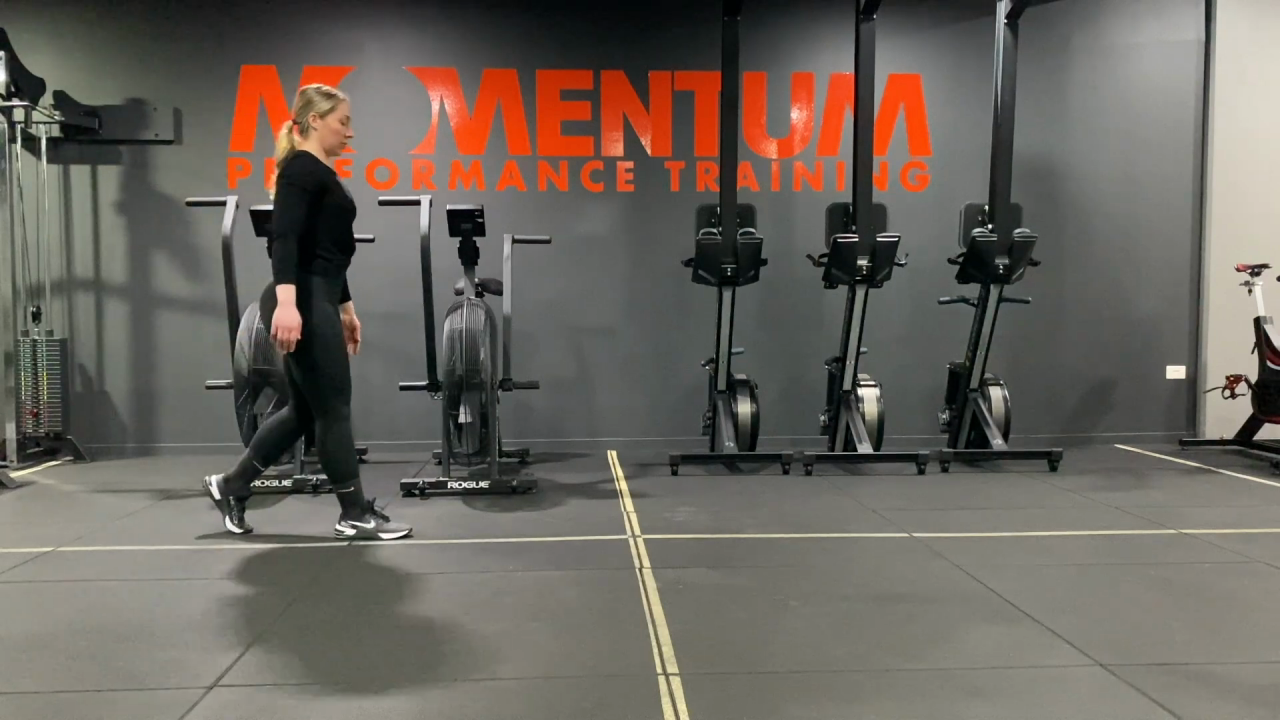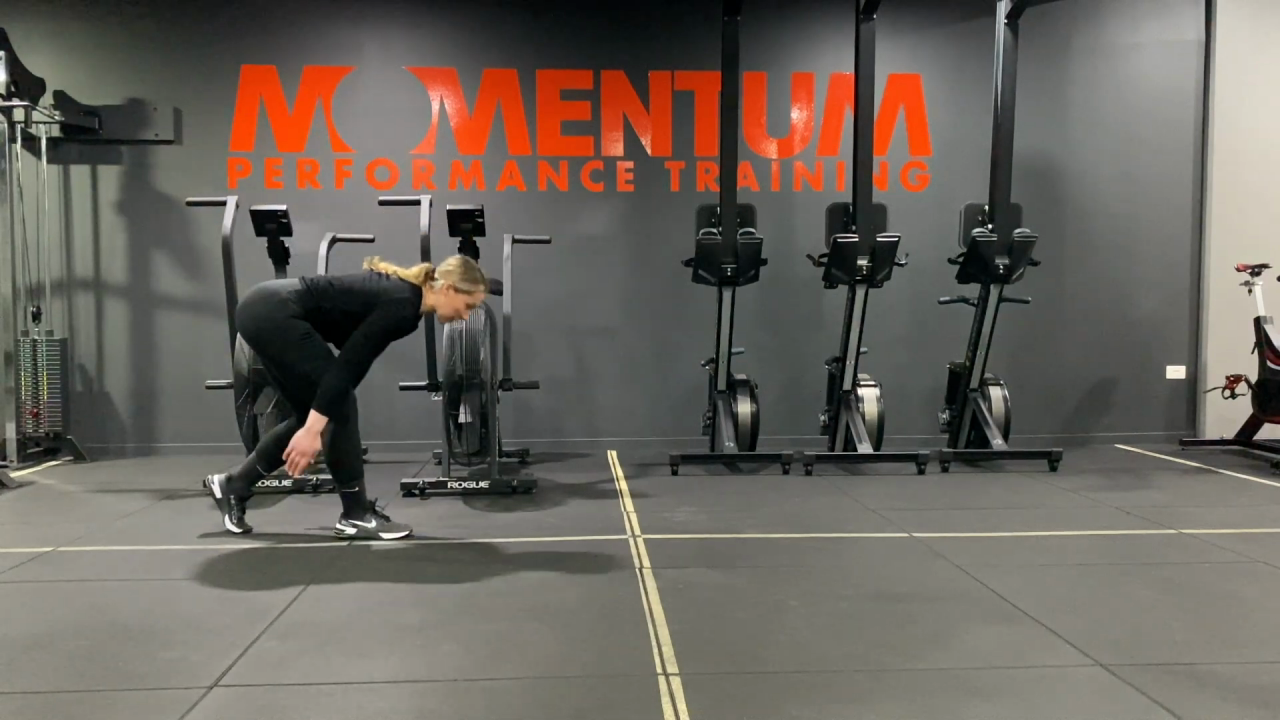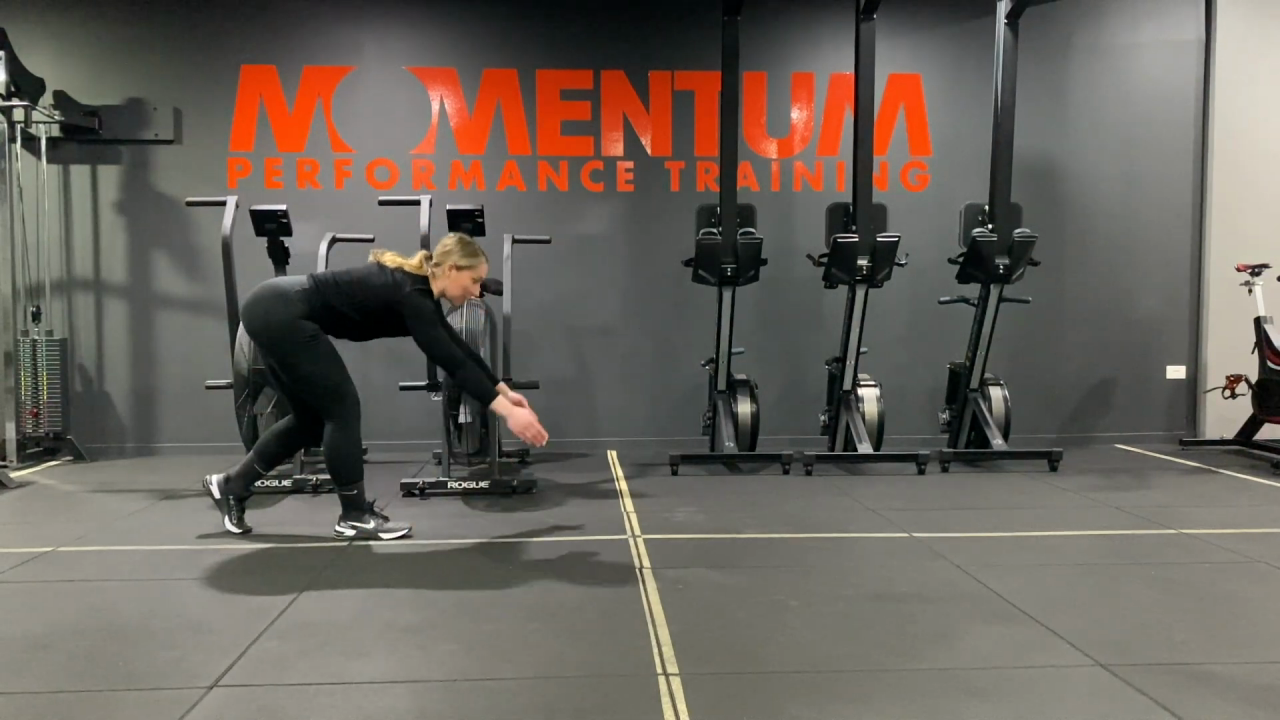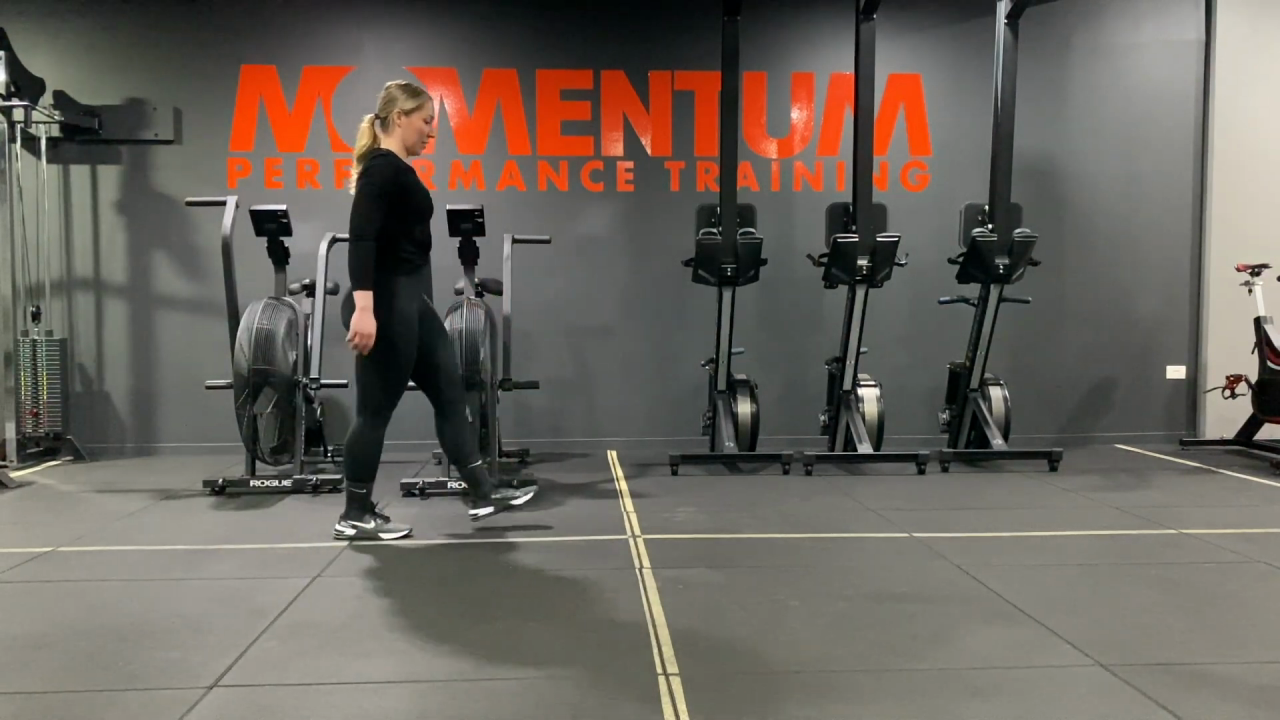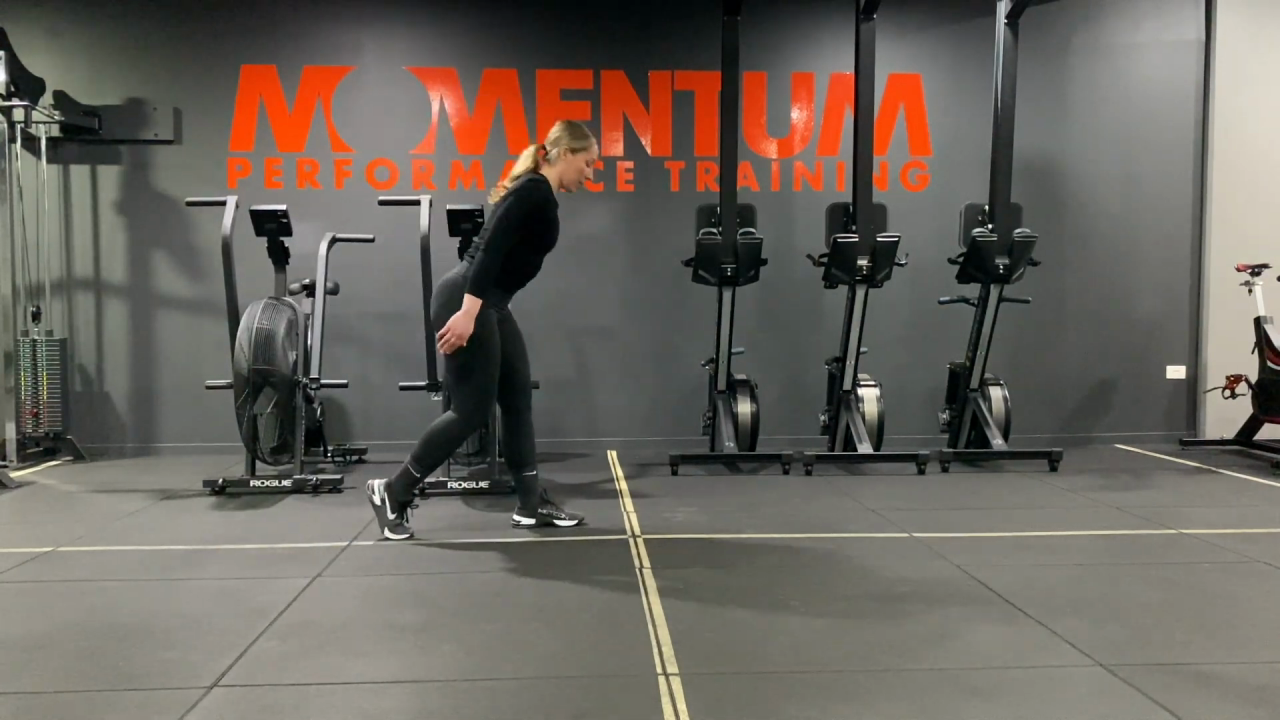
dt=1s
person 1, frame 1
left shoulder: (321, 172)
right shoulder: (301, 169)
right elbow: (284, 239)
left wrist: (346, 309)
right wrist: (287, 304)
left hip: (316, 301)
right hip: (302, 302)
left knee: (307, 407)
right knee: (333, 407)
left ankle: (231, 485)
right ankle: (356, 515)
person 1, frame 2
left shoulder: (405, 297)
right shoulder: (401, 307)
left elbow: (354, 361)
right elbow: (345, 365)
left wrist: (316, 423)
right wrist: (314, 428)
left hip: (264, 312)
right hip: (274, 315)
left knee: (325, 411)
right knee: (337, 407)
left ankle: (233, 486)
right ankle: (356, 515)
person 1, frame 3
left shoulder: (415, 291)
right shoulder: (411, 296)
left elbow: (456, 350)
right elbow: (450, 362)
left wrist: (505, 392)
right wrist: (504, 409)
left hip: (276, 315)
right hip: (281, 317)
left knee: (310, 418)
right knee: (342, 408)
left ankle: (232, 486)
right ankle: (355, 516)
person 1, frame 4
left shoulder: (397, 170)
right shoulder: (381, 168)
right elbow: (361, 240)
right wrist: (364, 308)
left hip: (409, 299)
right hip: (385, 302)
left knee: (449, 393)
right knee: (376, 408)
left ankle: (483, 493)
right ankle: (356, 515)
person 1, frame 5
left shoulder: (541, 195)
right shoulder: (534, 193)
right elbow: (492, 250)
right wrist: (468, 313)
left hip: (488, 304)
right hip: (468, 302)
left knee: (517, 399)
right knee: (470, 409)
left ankle: (531, 503)
right ankle: (392, 494)
